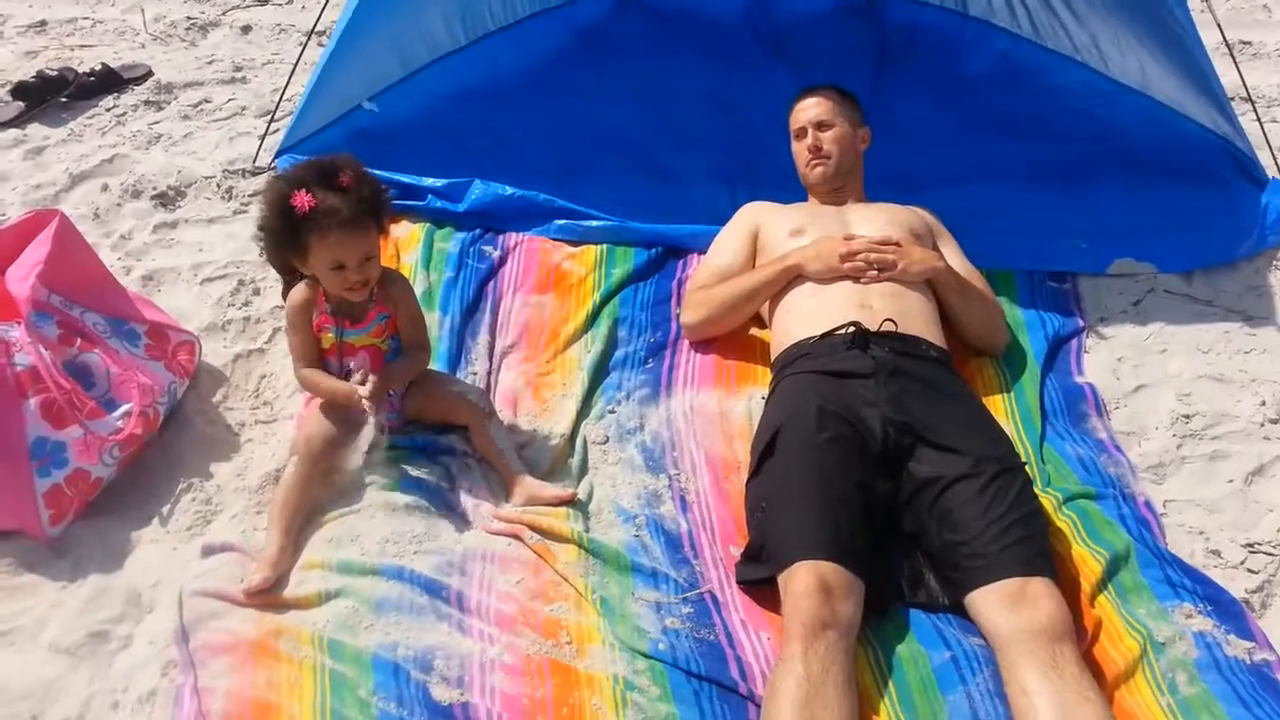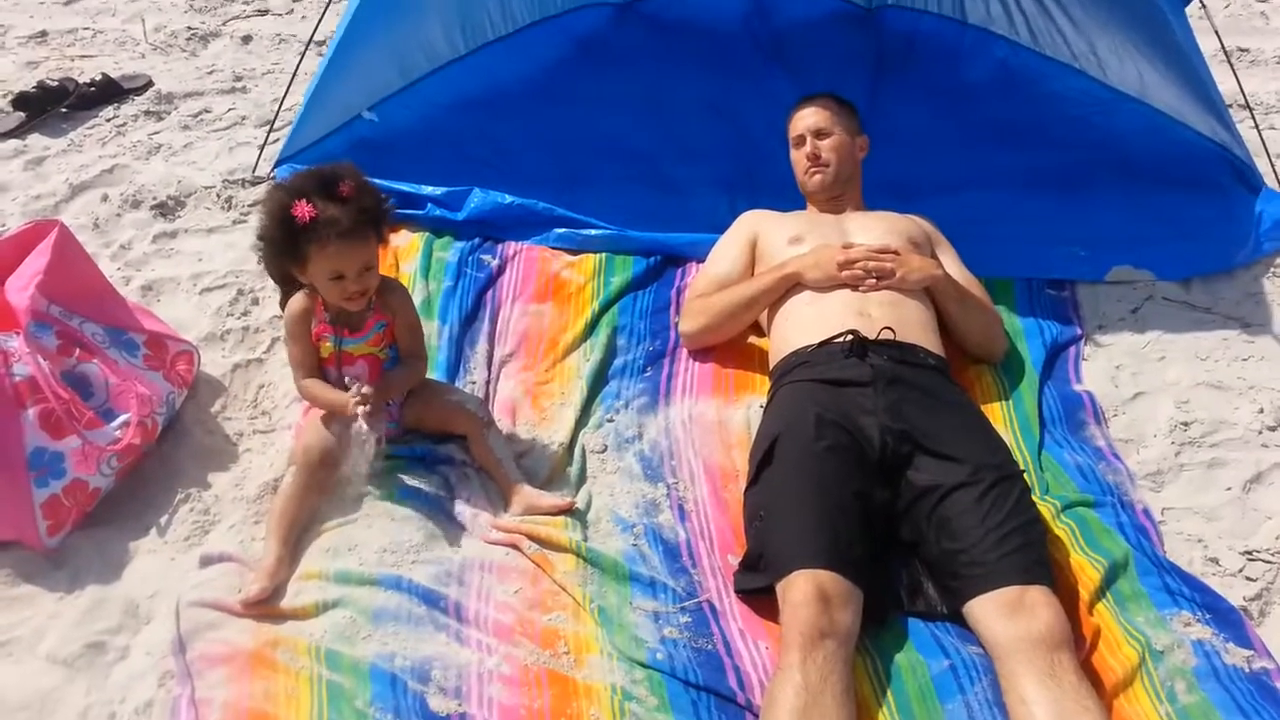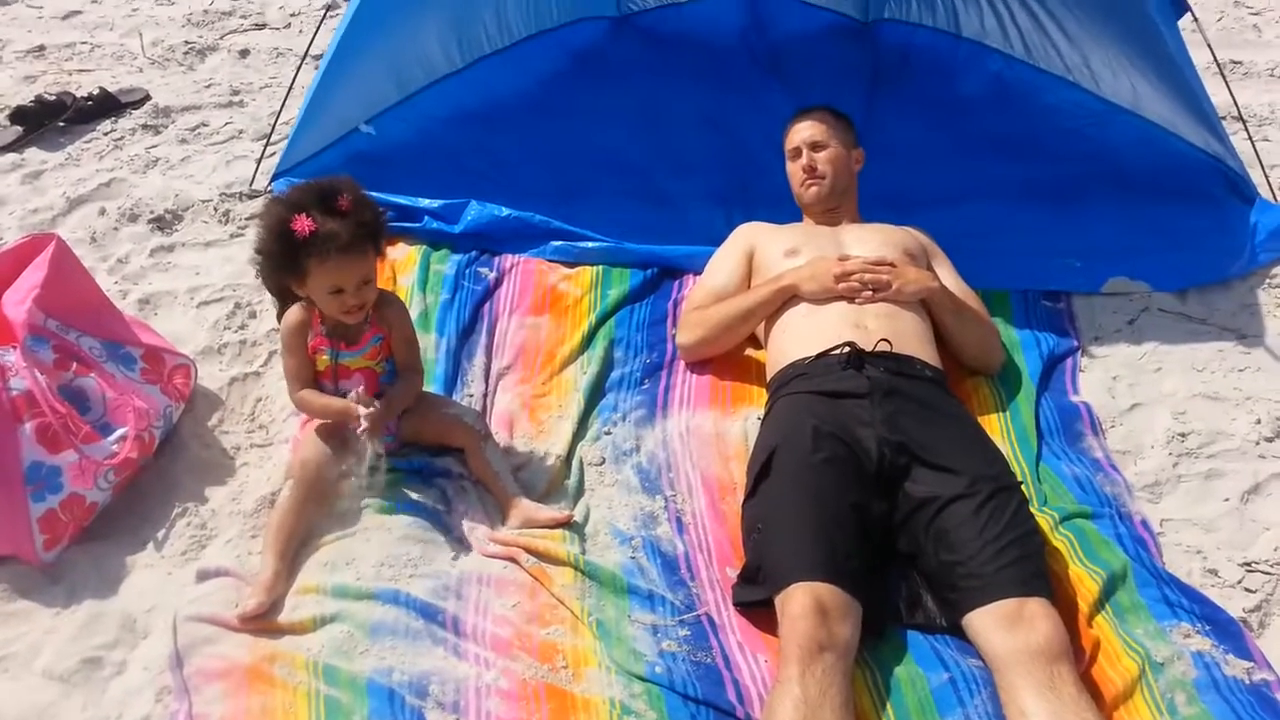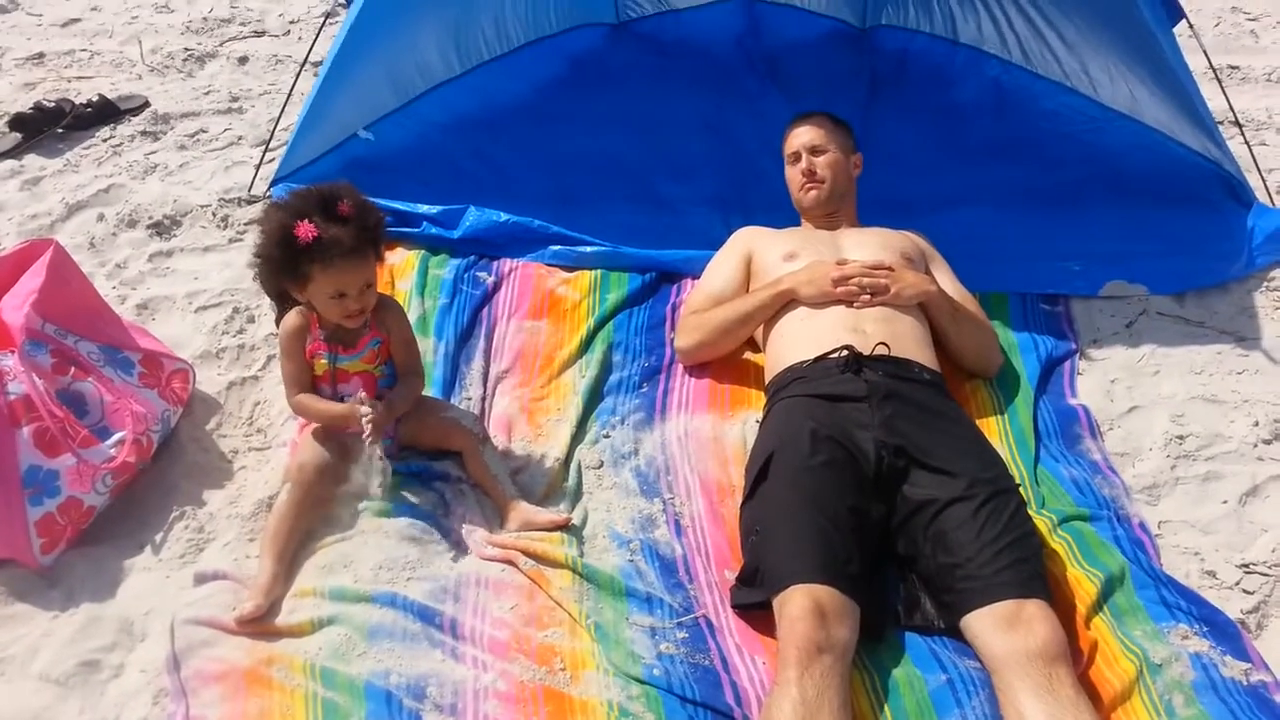
dt=0.1s
person 1, frame 1
left shoulder: (917, 218)
right shoulder: (762, 215)
left elbow: (994, 334)
right elbow: (694, 314)
left wrist: (934, 268)
right wrist: (797, 263)
left hip: (931, 385)
right hip: (818, 383)
left knee: (1039, 620)
right knee: (816, 611)
person 1, frame 2
left shoulder: (916, 226)
right shoulder: (761, 223)
left elbow: (992, 341)
right elbow: (693, 323)
left wrist: (932, 277)
right wrist: (796, 271)
left hip: (930, 395)
right hip: (817, 393)
left knee: (1035, 625)
right knee: (814, 619)
person 1, frame 3
left shoulder: (912, 240)
right shoulder: (757, 237)
left elbow: (989, 354)
right elbow: (691, 335)
left wrist: (928, 289)
right wrist: (792, 283)
left hip: (928, 408)
right hip: (814, 405)
left knee: (1035, 638)
right knee: (813, 631)
person 1, frame 4
left shoulder: (910, 244)
right shoulder: (755, 241)
left elbow: (987, 357)
right elbow: (689, 339)
left wrist: (928, 292)
right wrist: (790, 287)
left hip: (925, 409)
right hip: (812, 407)
left knee: (1033, 640)
right knee: (811, 632)
person 2, frame 1
left shoulder: (394, 288)
right shoulder: (302, 302)
left elbow: (419, 352)
right elbow: (306, 372)
left wrist: (383, 381)
right wrist: (352, 392)
left hip: (401, 387)
right hip: (340, 401)
left knee: (475, 404)
right knee: (307, 452)
left ankle: (518, 480)
right ankle: (277, 548)
person 2, frame 2
left shoulder: (392, 296)
right shoulder: (301, 312)
left elbow: (416, 362)
right elbow: (306, 382)
left wrist: (382, 394)
right wrist: (350, 403)
left hip: (399, 396)
right hip: (337, 409)
left knee: (472, 413)
right knee: (307, 460)
left ankle: (516, 490)
right ankle: (275, 557)
person 2, frame 3
left shoulder: (389, 309)
right shoulder: (297, 324)
left elbow: (412, 375)
right elbow: (301, 393)
left wrist: (384, 410)
right wrist: (351, 410)
left hip: (397, 410)
right hip: (335, 422)
left knee: (469, 425)
right knee: (304, 474)
left ankle: (514, 503)
right ankle: (272, 572)
person 2, frame 4
left shoulder: (388, 313)
right shoulder: (296, 328)
left elbow: (413, 378)
right elbow: (298, 397)
left wrist: (386, 413)
right wrist: (350, 415)
left hip: (396, 414)
right hip: (334, 428)
left knee: (468, 429)
right knee: (302, 477)
left ankle: (512, 506)
right ankle: (270, 574)
